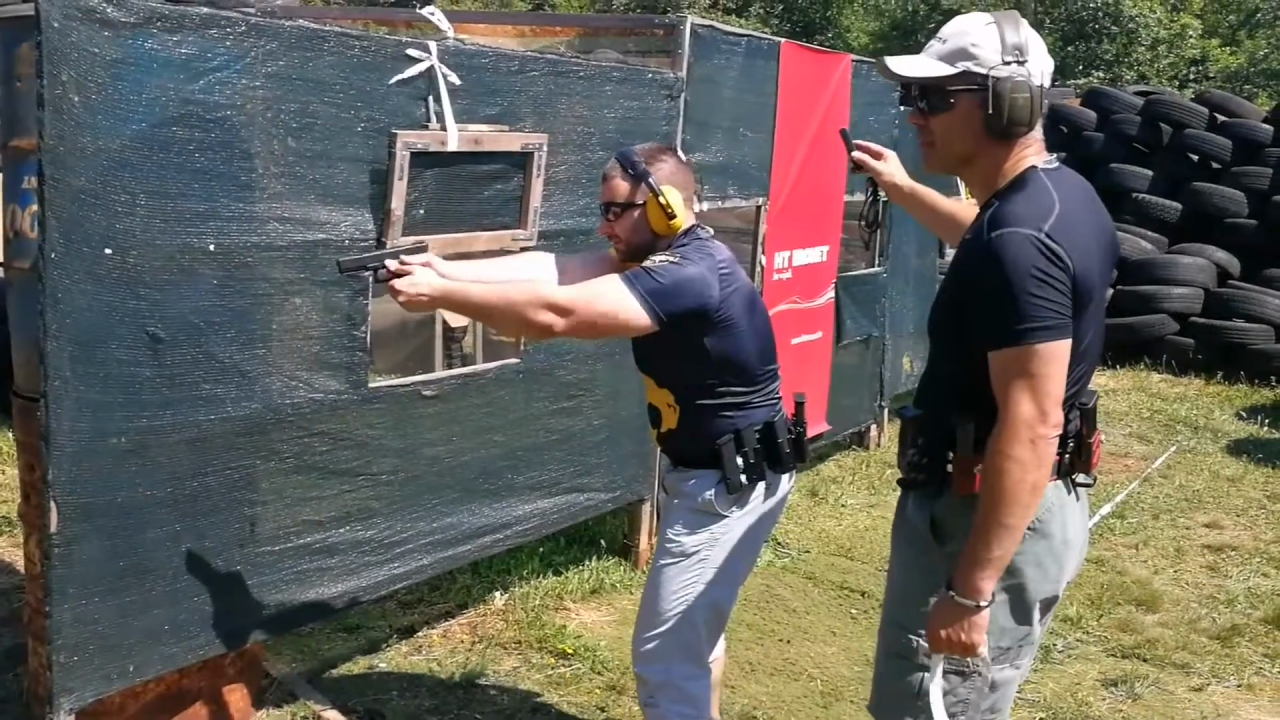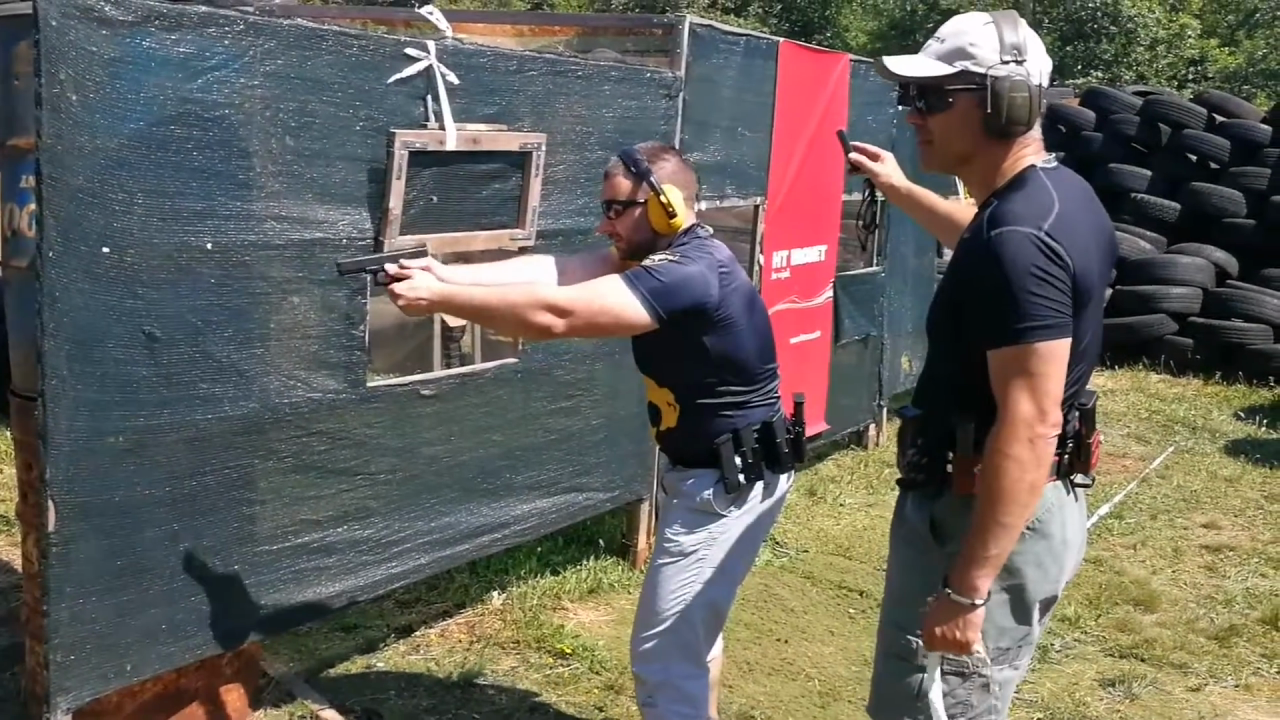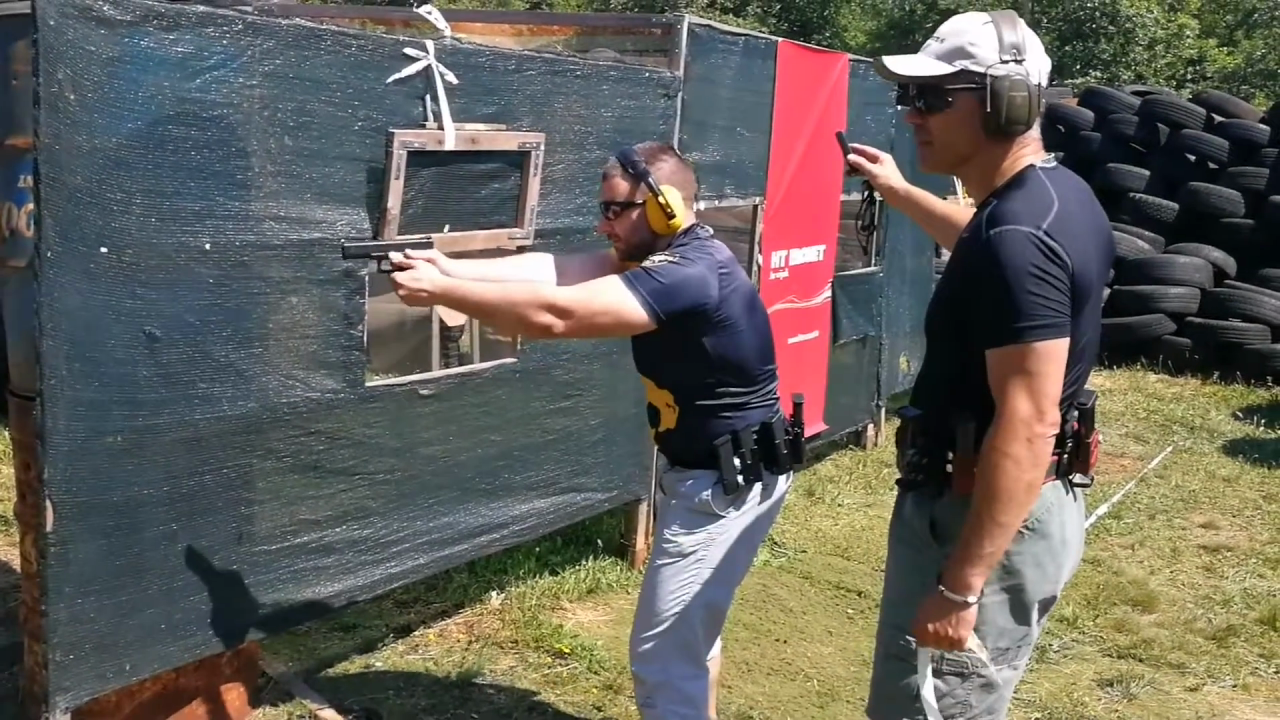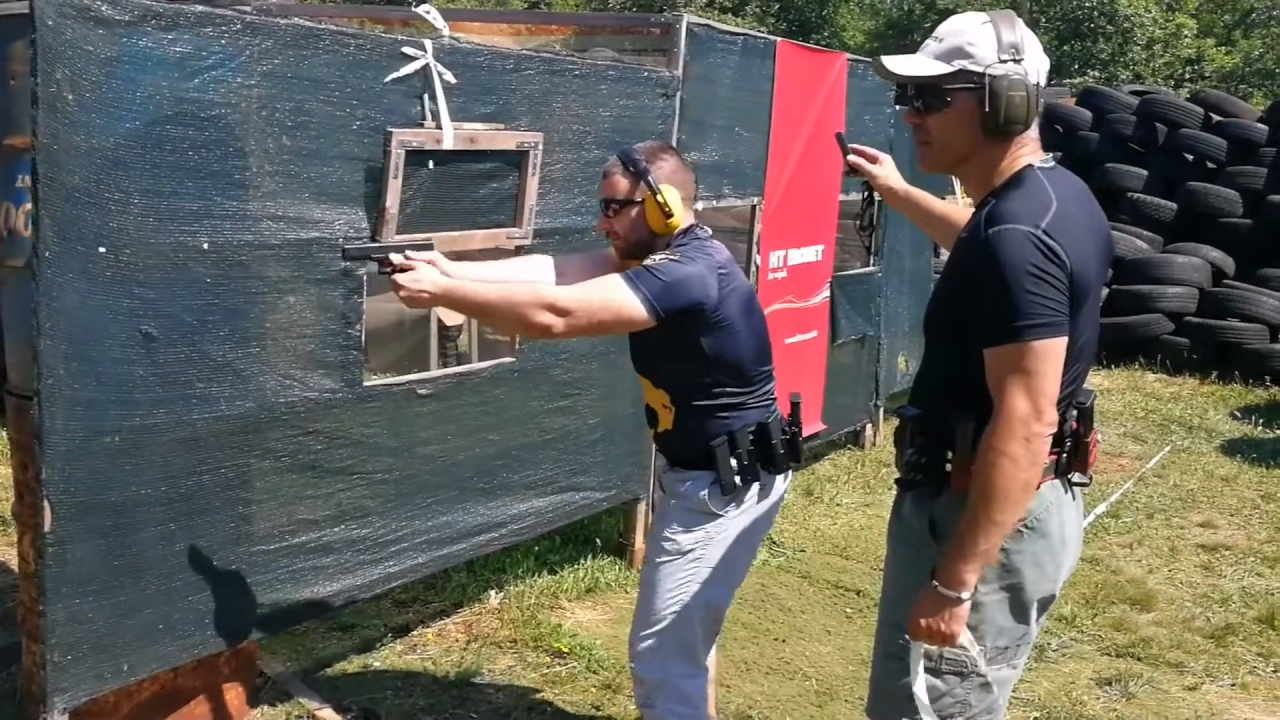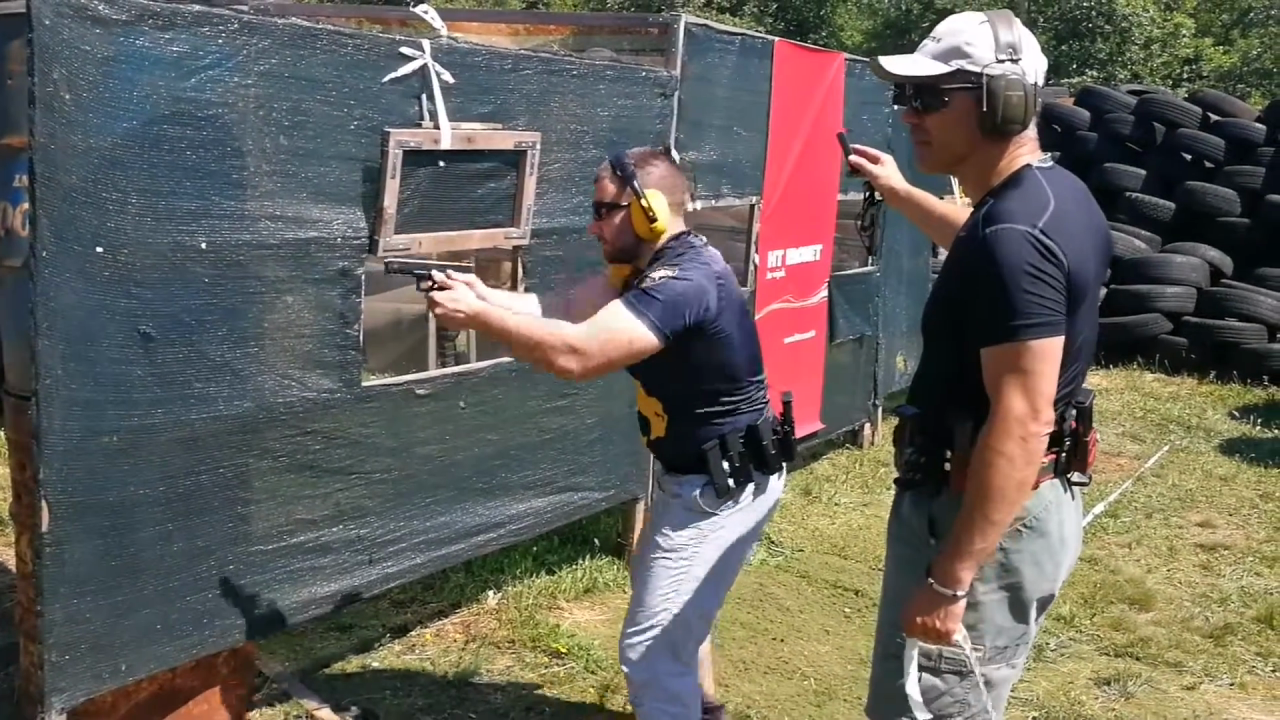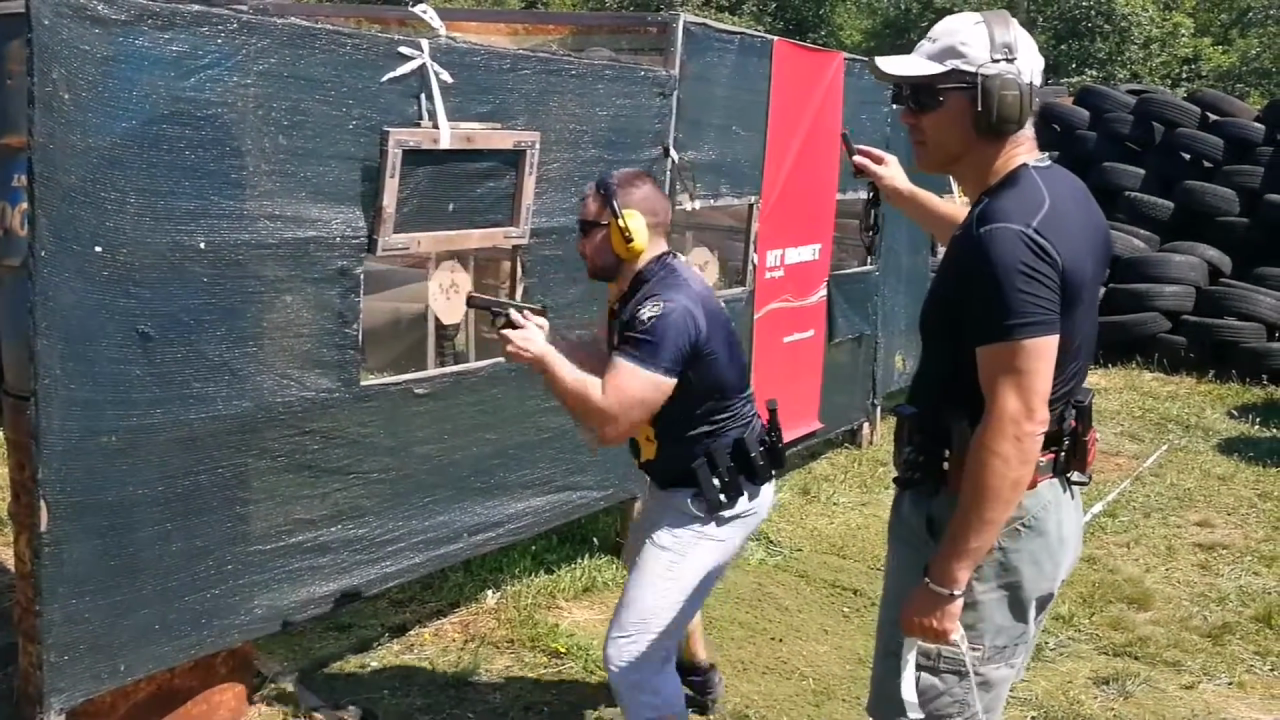
dt=0.1s
person 1, frame 1
left shoulder: (1020, 239)
right shoulder: (1063, 193)
left elbow: (1030, 428)
left wrist: (970, 590)
right wrist: (904, 190)
left hip: (988, 514)
right hip: (1032, 506)
person 1, frame 2
left shoulder: (1021, 237)
right shoulder: (1060, 192)
left elbow: (1030, 426)
left wrist: (966, 588)
right wrist: (901, 191)
left hip: (986, 515)
right hip: (1022, 505)
person 1, frame 3
left shoulder: (1020, 236)
right shoulder: (1058, 193)
left elbow: (1028, 425)
left wrist: (960, 585)
right wrist: (899, 193)
left hip: (988, 514)
right hip: (1025, 506)
person 1, frame 4
left shoulder: (1019, 233)
right shoulder: (1058, 192)
left elbow: (1025, 424)
left wrist: (952, 581)
right wrist: (899, 195)
left hip: (989, 515)
right hip: (1029, 502)
person 1, frame 5
left shoulder: (1015, 234)
right shoulder: (1055, 192)
left elbow: (1022, 423)
left wrist: (948, 579)
right wrist: (901, 194)
left hip: (989, 514)
right hip: (1032, 502)
person 1, frame 6
left shoulder: (1007, 235)
right shoulder: (1058, 191)
left elbow: (1015, 423)
left wrist: (943, 579)
right wrist: (906, 195)
left hip: (989, 513)
right hip: (1037, 498)
person 2, frame 1
left shoulder: (688, 275)
right shoulder: (667, 257)
left elbow: (555, 312)
right elbow: (555, 270)
left wrist: (439, 295)
right wrist: (447, 271)
left hip: (730, 484)
right hip: (706, 472)
left knee: (666, 652)
right knee: (694, 619)
person 2, frame 2
left shoulder: (689, 274)
right shoulder: (666, 255)
left elbow: (555, 314)
right elbow: (555, 272)
left wrist: (437, 297)
right wrist: (448, 274)
left hip: (730, 484)
right hip: (703, 472)
left knee: (663, 651)
right knee: (690, 620)
person 2, frame 3
left shoulder: (688, 274)
right shoulder: (666, 255)
left elbow: (555, 313)
right elbow: (555, 271)
left wrist: (439, 291)
right wrist: (450, 268)
left hip: (728, 485)
right hip: (701, 472)
left knee: (662, 652)
right knee: (690, 619)
person 2, frame 4
left shoulder: (686, 273)
right shoulder: (662, 255)
left elbow: (557, 313)
right elbow: (556, 275)
left wrist: (445, 292)
right wrist: (449, 269)
left hip: (726, 487)
right hip: (696, 472)
left knee: (659, 653)
right knee: (678, 616)
person 2, frame 5
left shoulder: (682, 283)
right shoulder: (656, 263)
left elbow: (576, 354)
right elbow: (575, 314)
left wrist: (476, 313)
right wrist: (486, 293)
left hip: (722, 487)
right hip: (694, 474)
left knee: (651, 649)
right knee: (674, 610)
person 2, frame 6
left shoulder: (666, 309)
right shoulder: (656, 282)
left elbow: (612, 418)
right elbow: (622, 377)
left wrist: (542, 359)
right wrist: (548, 343)
left hip: (712, 499)
right hip: (691, 481)
left knee: (632, 654)
right knee: (644, 559)
